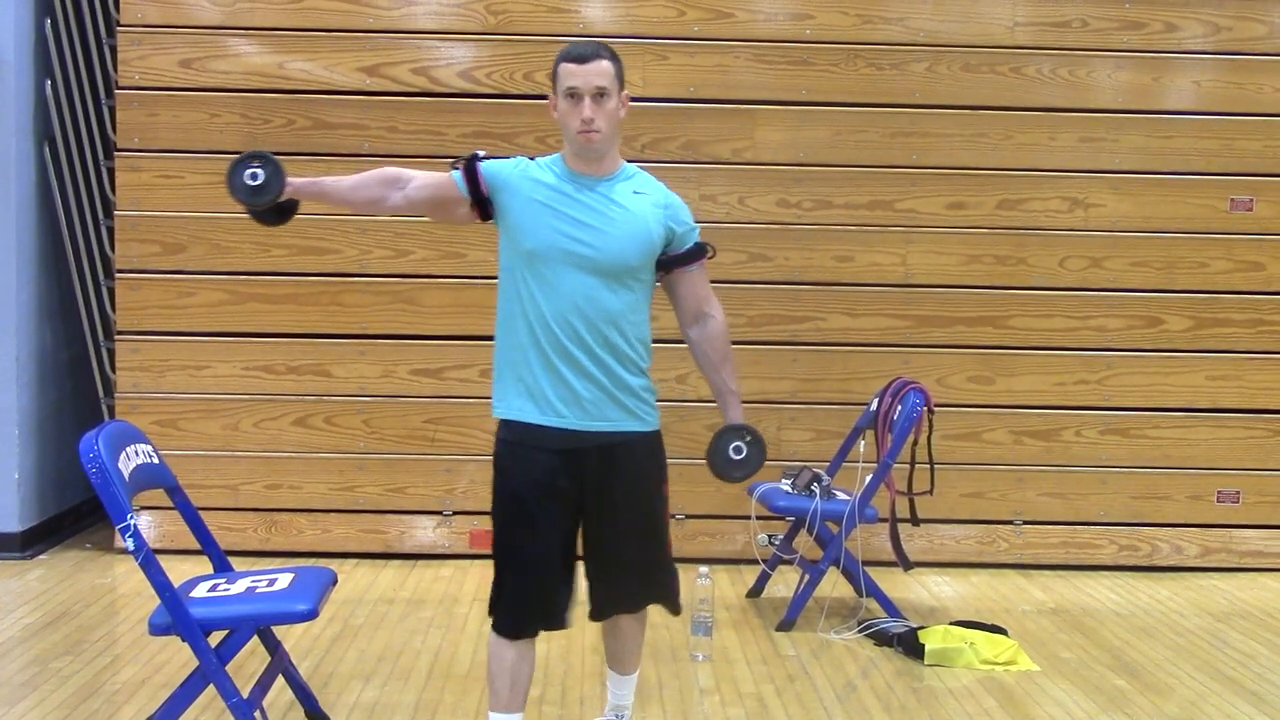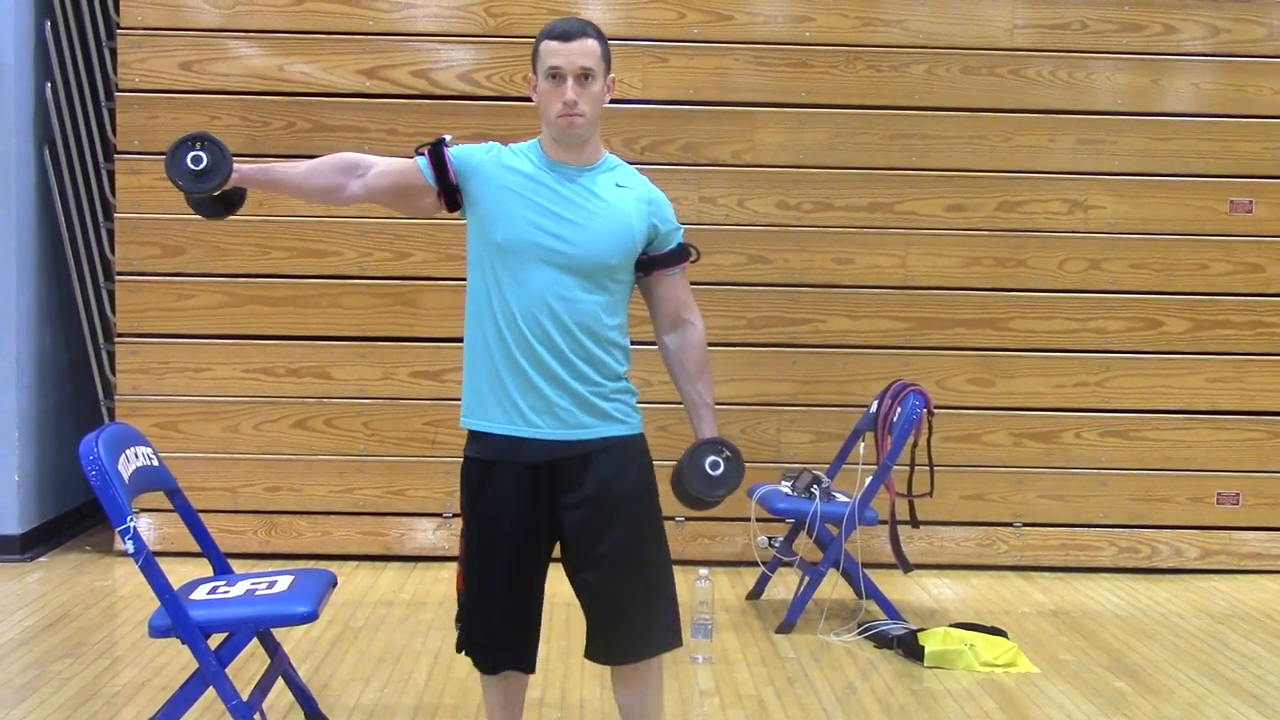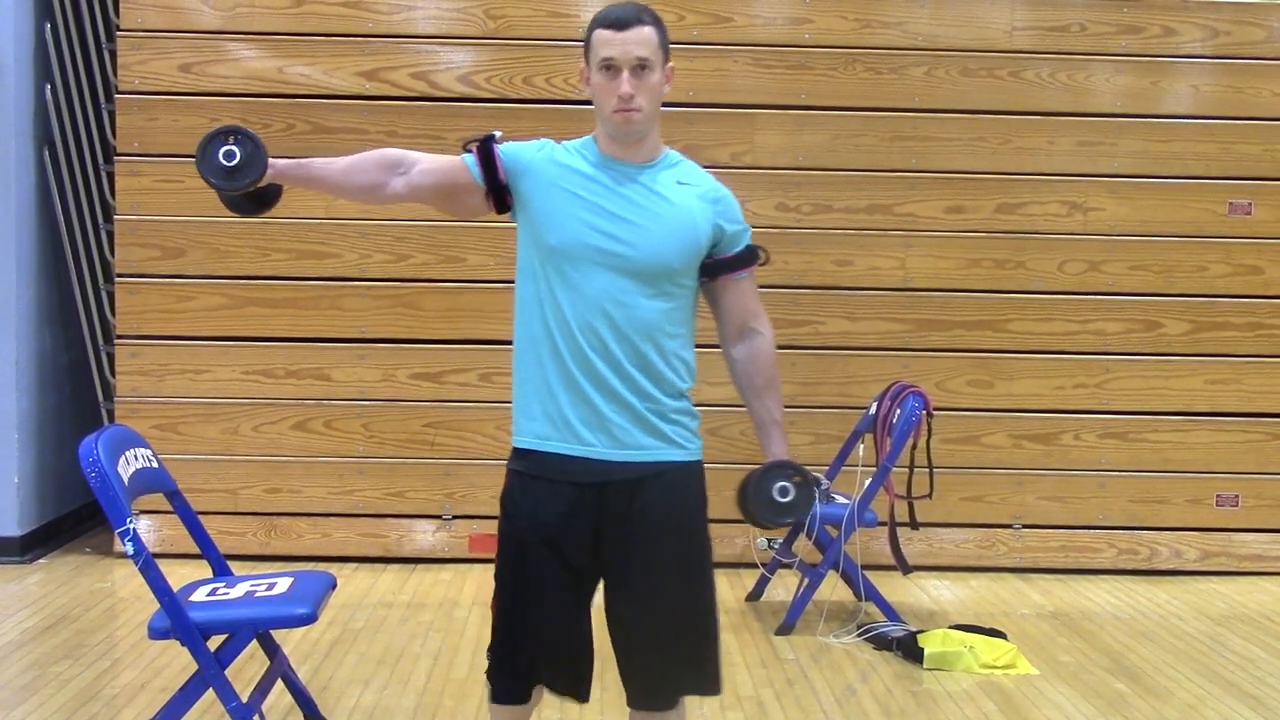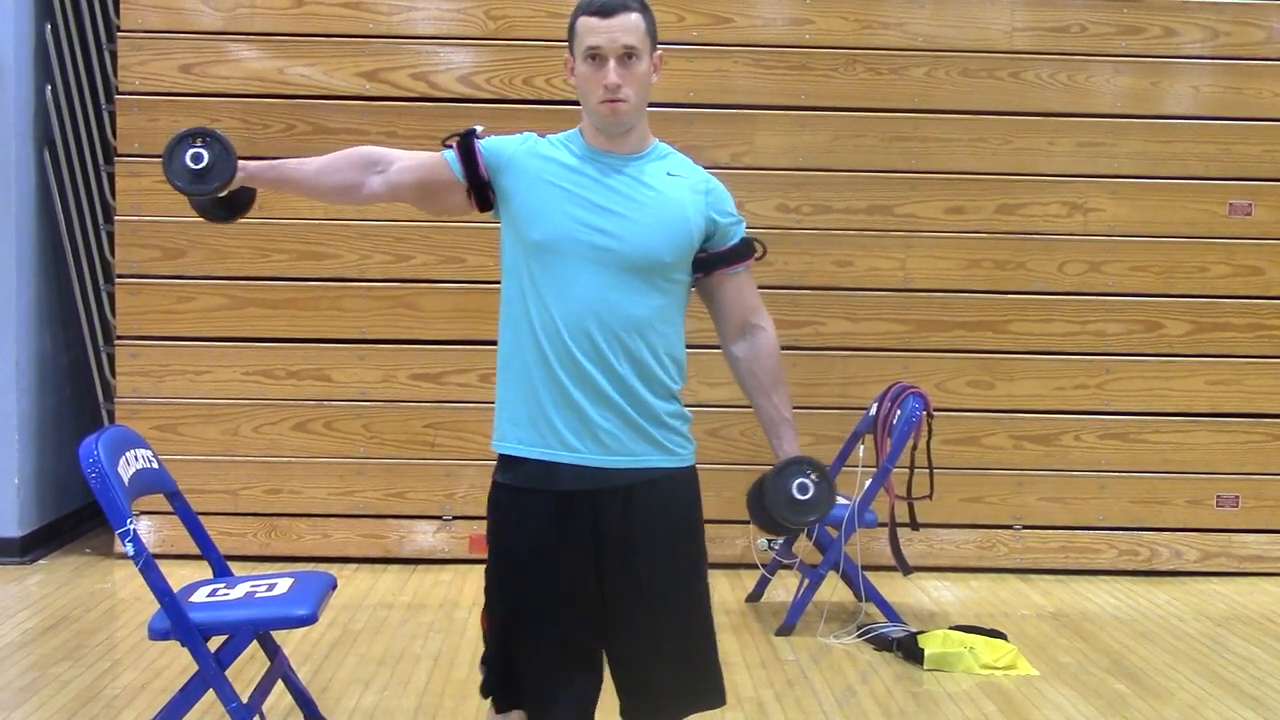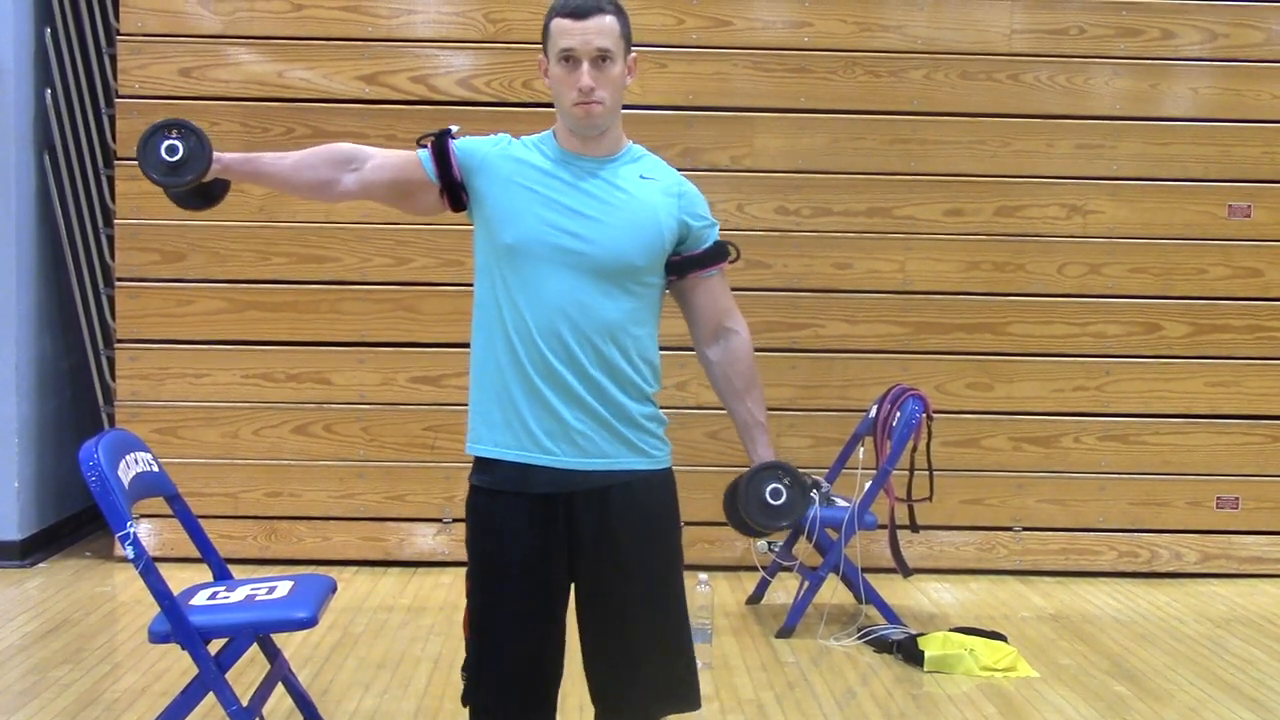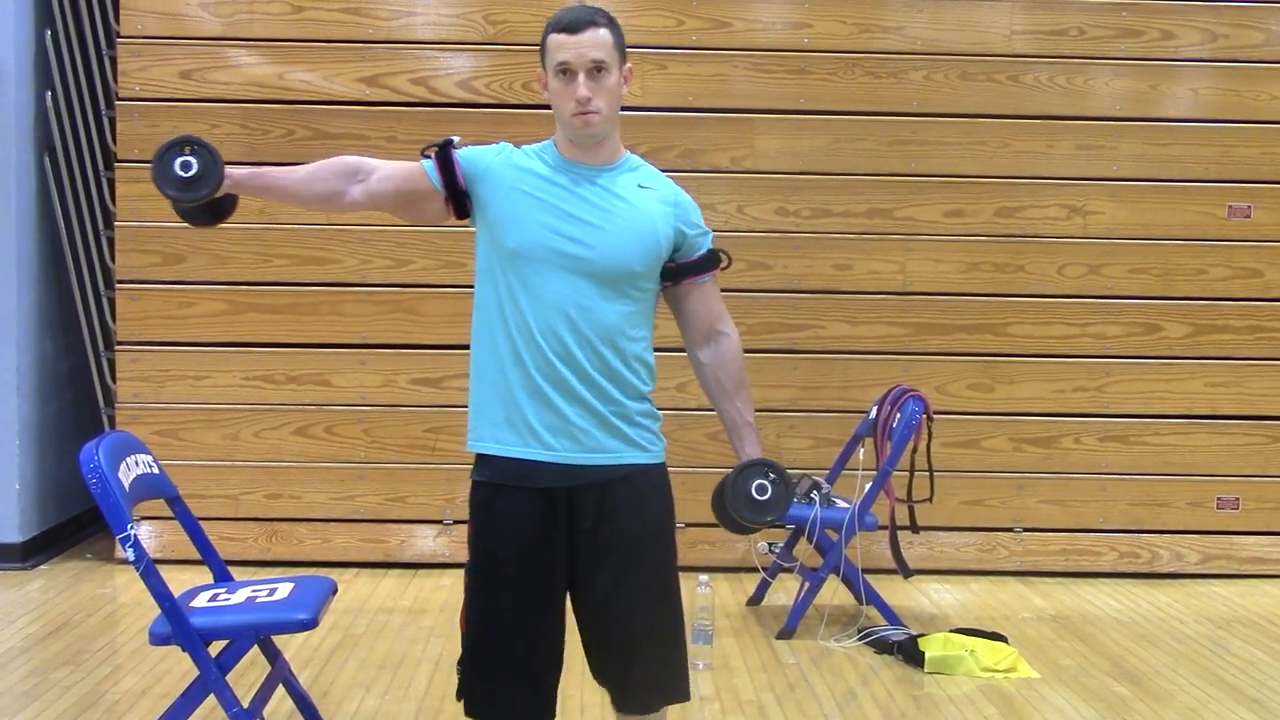
dt=0.5s
person 1, frame 1
left shoulder: (663, 207)
right shoulder: (512, 183)
left elbow: (702, 318)
right elbow: (400, 189)
left wrist: (733, 413)
right wrist: (298, 187)
left hip: (627, 434)
right hip: (530, 434)
left knee: (628, 592)
right knee: (522, 605)
person 1, frame 2
left shoulder: (645, 202)
right shoulder: (483, 170)
left elbow: (680, 327)
right elbow: (358, 176)
left wrist: (707, 433)
right wrist: (244, 173)
left hip: (607, 445)
right hip: (500, 445)
left knee: (634, 626)
right knee: (499, 632)
person 1, frame 3
left shoulder: (710, 202)
right shoulder: (533, 169)
left elbow: (746, 336)
right elbow: (402, 174)
left wrist: (776, 450)
right wrist: (278, 169)
left hip: (662, 471)
right hip: (548, 464)
right knee: (523, 663)
person 1, frame 4
left shoulder: (701, 194)
right shoulder: (515, 163)
left elbow: (747, 332)
right elbow: (378, 173)
left wrist: (788, 451)
right wrist: (249, 172)
left hip: (655, 476)
right hip: (536, 471)
person 1, frame 5
left shoulder: (675, 197)
right shoulder: (490, 165)
left elbow: (722, 336)
right elbow: (353, 170)
left wrist: (762, 455)
right wrist: (225, 164)
left hip: (631, 477)
right hip: (512, 473)
person 1, frame 6
left shoulder: (668, 204)
right shoulder: (493, 173)
left elbow: (712, 339)
right elbow: (362, 182)
left wrist: (749, 452)
right wrist: (236, 178)
left hip: (627, 472)
right hip: (514, 470)
